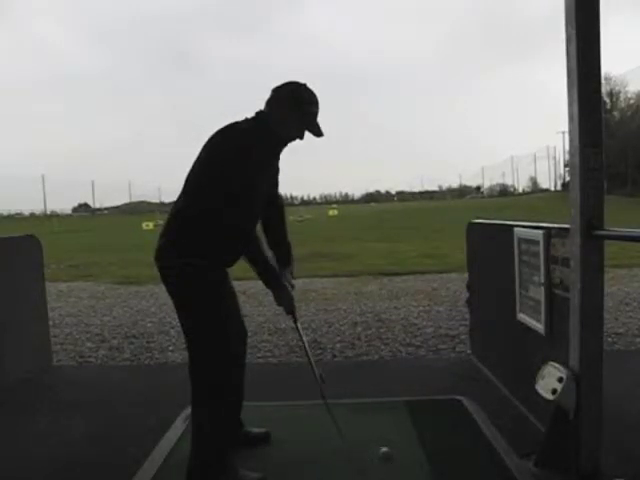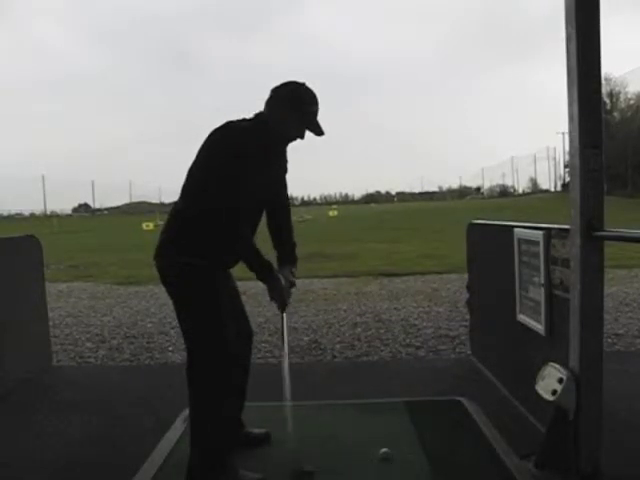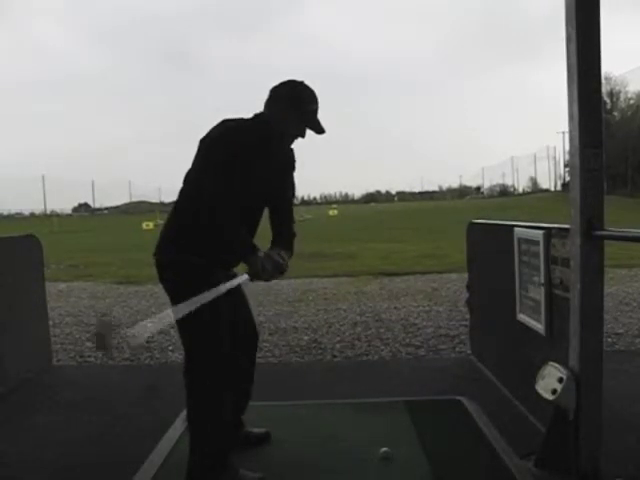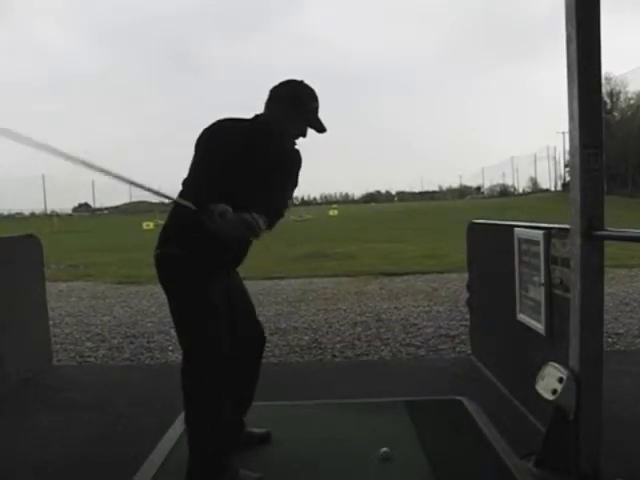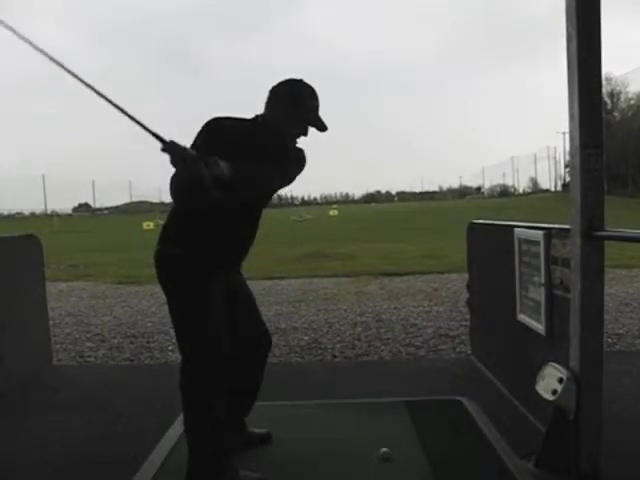
dt=0.5s
person 1, frame 1
left shoulder: (263, 147)
right shoulder: (238, 144)
left elbow: (270, 207)
right elbow: (239, 225)
left wrist: (285, 264)
right wrist: (275, 282)
left hip: (206, 258)
right hip: (188, 260)
left knee: (232, 342)
right knee: (214, 355)
left ankle: (228, 428)
person 1, frame 2
left shoulder: (271, 151)
right shoulder: (231, 141)
left elbow: (278, 207)
right elbow: (227, 221)
left wrist: (287, 262)
right wrist: (267, 274)
left hip: (209, 260)
right hip: (188, 260)
left knee: (238, 341)
right knee: (213, 356)
left ankle: (229, 429)
person 1, frame 3
left shoulder: (280, 155)
right shoulder: (227, 138)
left elbow: (283, 208)
right elbow: (211, 207)
left wrist: (281, 249)
right wrist: (249, 254)
left hip: (218, 260)
right hip: (186, 259)
left knee: (242, 341)
right knee: (210, 356)
left ankle: (228, 428)
person 1, frame 4
left shoulder: (286, 157)
right shoulder: (223, 135)
left elbow: (278, 201)
right elbow: (195, 192)
left wrist: (257, 219)
right wrist: (215, 212)
left hip: (219, 261)
right hip: (186, 258)
left knee: (248, 342)
right knee: (208, 357)
left ankle: (229, 428)
person 1, frame 5
left shoulder: (291, 157)
right shoulder: (221, 131)
left elbow: (261, 182)
right elbow: (181, 193)
left wrist: (223, 172)
right wrist: (191, 171)
left hip: (223, 263)
right hip: (184, 258)
left knee: (253, 343)
right knee: (206, 358)
left ankle: (229, 428)
